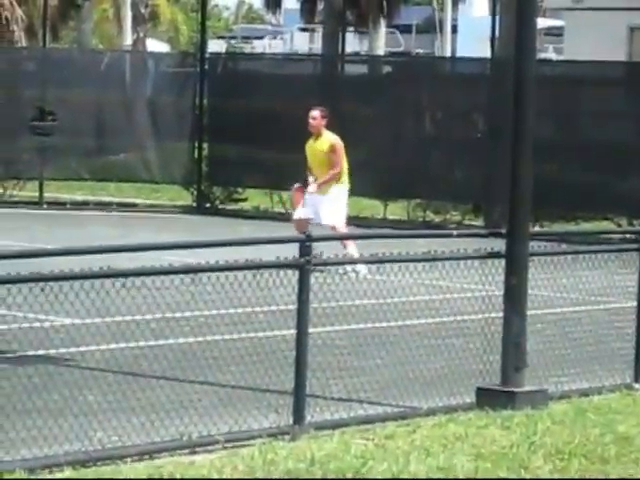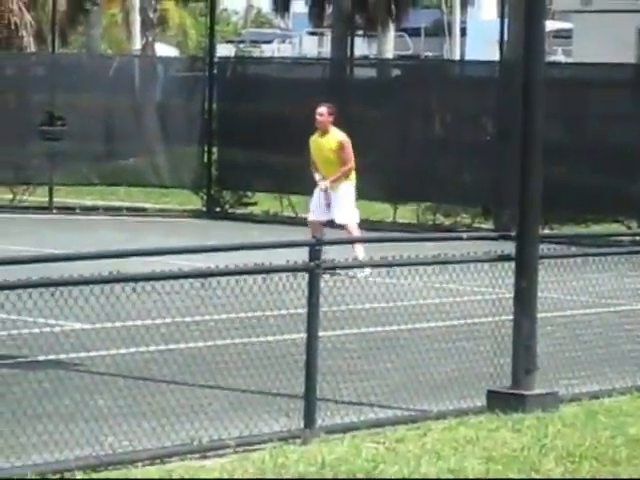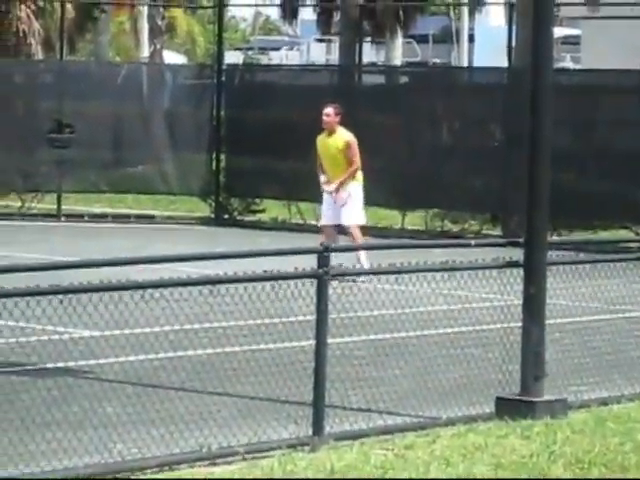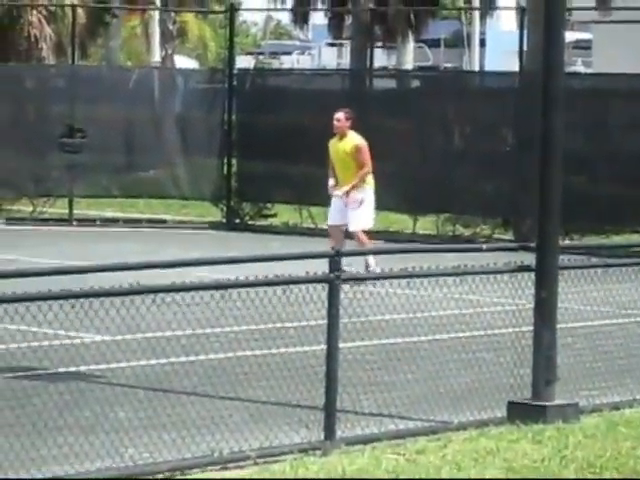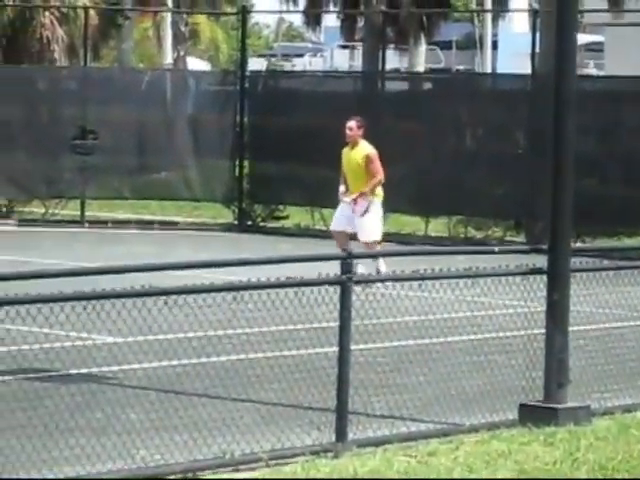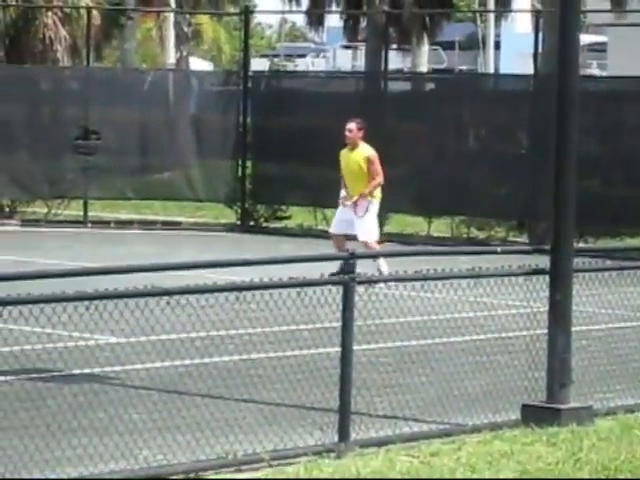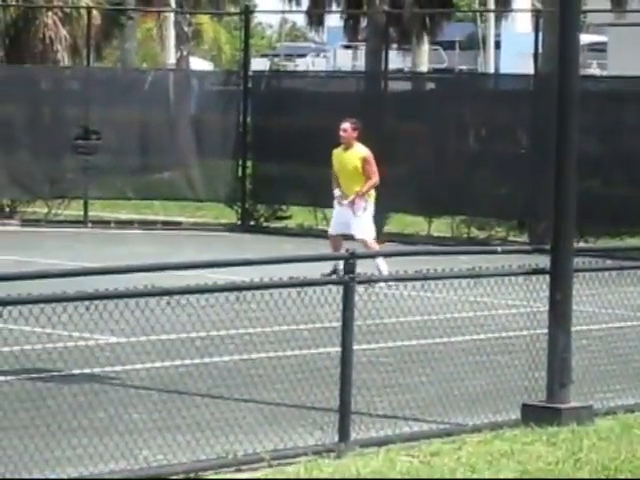
dt=0.1s
person 1, frame 1
left shoulder: (333, 142)
right shoulder: (310, 144)
left elbow: (339, 170)
left wrist: (317, 184)
right wrist: (311, 181)
left hip: (335, 188)
right hip: (317, 189)
left knee: (336, 225)
right knee: (299, 220)
left ankle: (356, 262)
person 1, frame 2
left shoulder: (341, 138)
right shoulder: (313, 139)
left elbow: (349, 166)
left wrist: (330, 181)
right wrist: (318, 177)
left hip: (342, 185)
right hip: (324, 186)
left knee: (348, 223)
right knee: (314, 222)
left ankle: (361, 261)
person 1, frame 3
left shoulder: (347, 139)
right shoulder: (320, 139)
left elbow: (356, 165)
left wrist: (339, 183)
right wrist: (322, 178)
left hip: (349, 186)
right hip: (331, 188)
left knee: (351, 225)
right knee: (327, 226)
left ankle: (363, 263)
person 1, frame 4
left shoulder: (358, 142)
right shoulder: (332, 143)
left elbow: (367, 169)
left wrist: (350, 187)
right wrist: (331, 181)
left hip: (360, 190)
right hip: (341, 191)
left knee: (357, 230)
right knee: (334, 227)
left ankle: (371, 266)
person 1, frame 5
left shoulder: (369, 152)
right shoulder: (345, 151)
left elbow: (379, 177)
left wrist: (361, 195)
right wrist: (342, 188)
left hip: (368, 200)
right hip: (350, 199)
left knee: (367, 239)
right knee: (337, 230)
left ankle: (382, 272)
person 1, frame 6
left shoulder: (369, 154)
right shoulder: (343, 153)
left elbow: (379, 179)
left wrist: (362, 196)
right wrist: (343, 192)
left hip: (367, 202)
right hip: (350, 202)
left knee: (366, 240)
right knee: (335, 233)
left ankle: (384, 273)
right ankle: (346, 265)
person 1, frame 7
left shoulder: (363, 153)
right shoulder: (336, 153)
left elbow: (374, 178)
left wrist: (360, 194)
right wrist: (337, 192)
left hip: (360, 201)
right hip: (343, 201)
left knee: (365, 237)
right knee: (333, 234)
left ankle: (384, 272)
right ankle: (338, 268)
